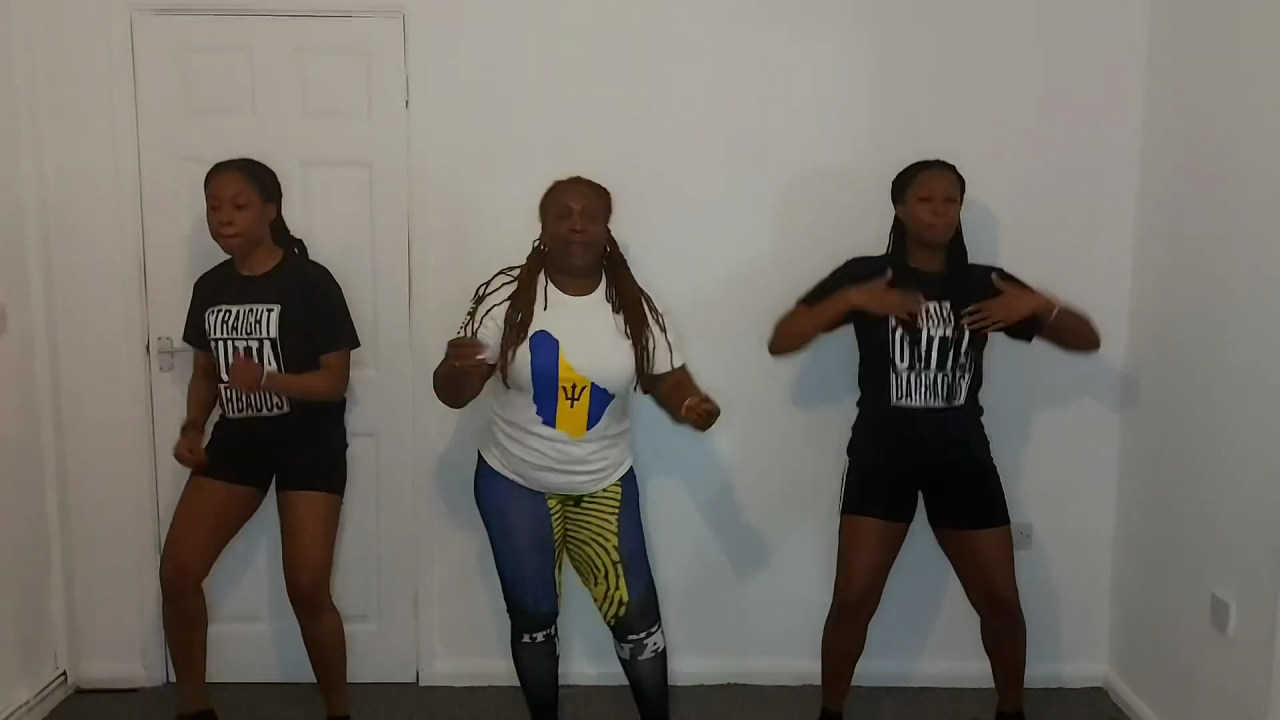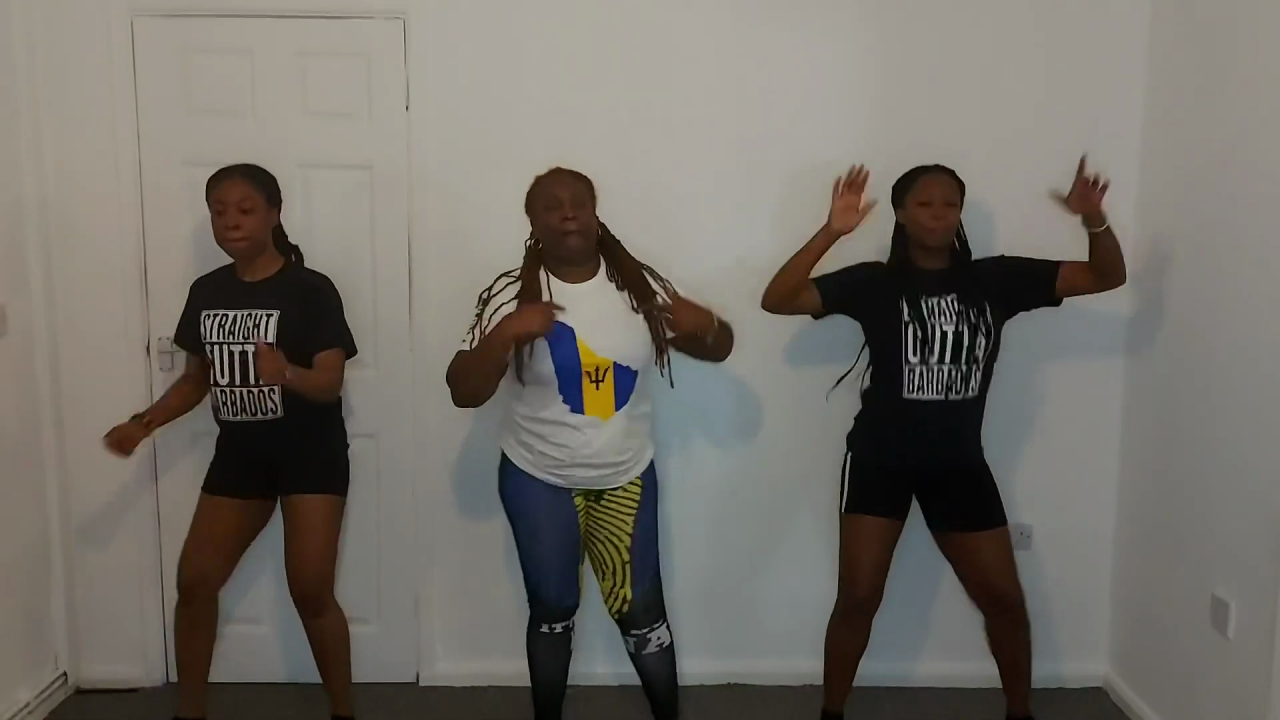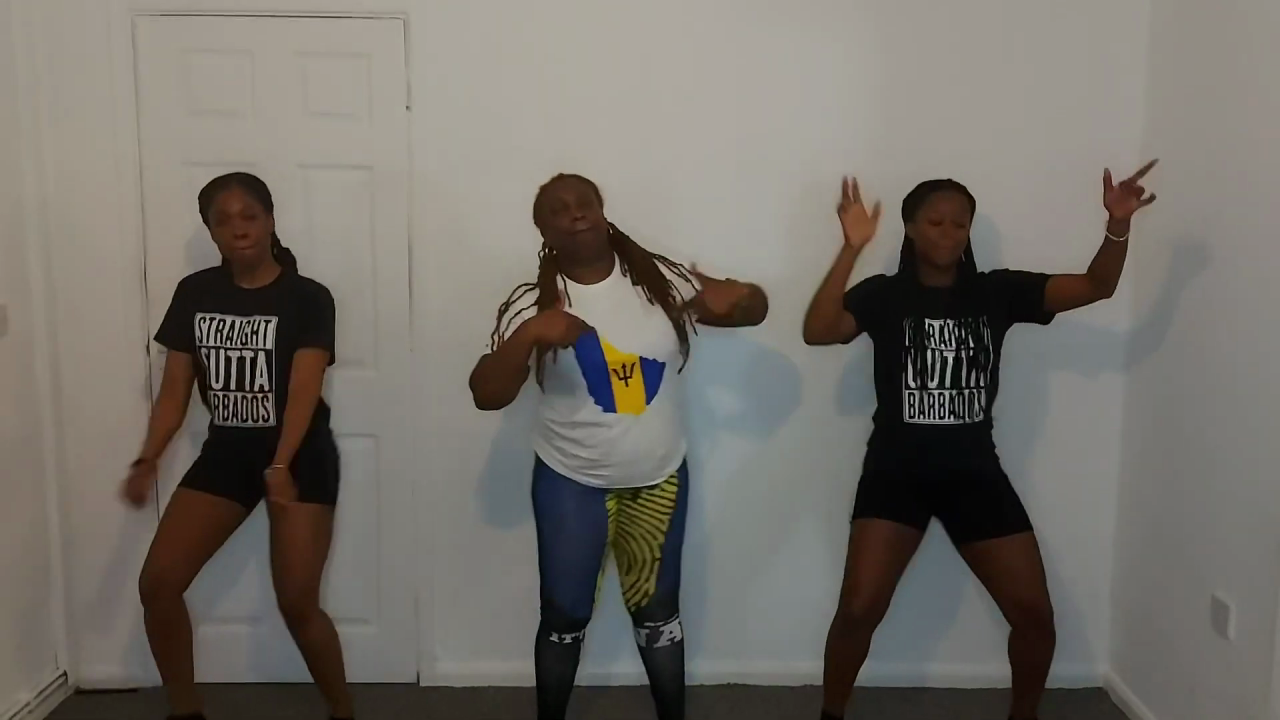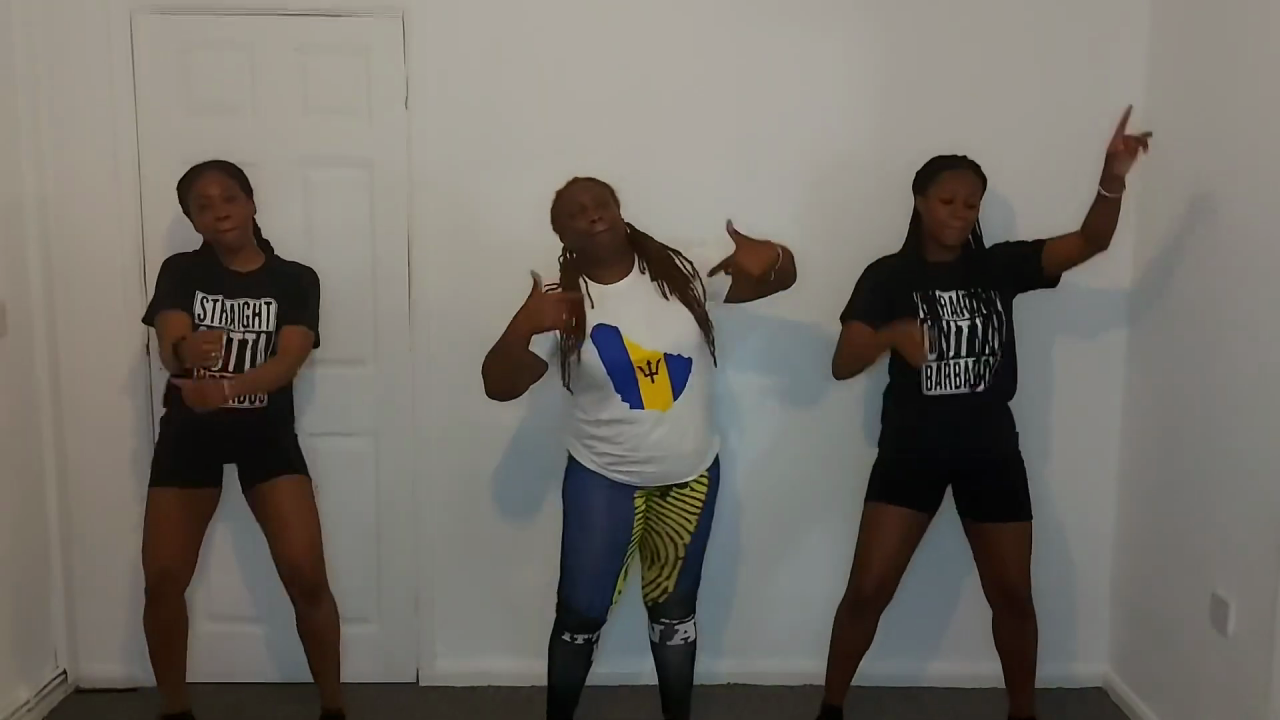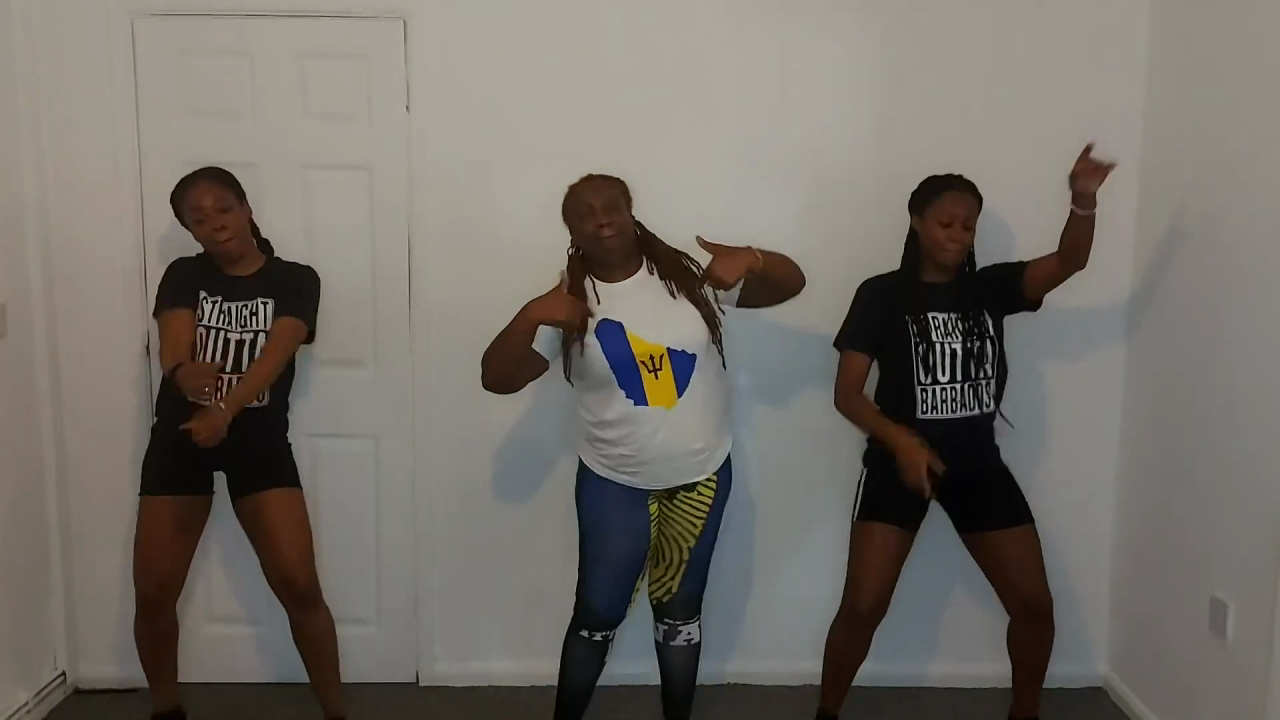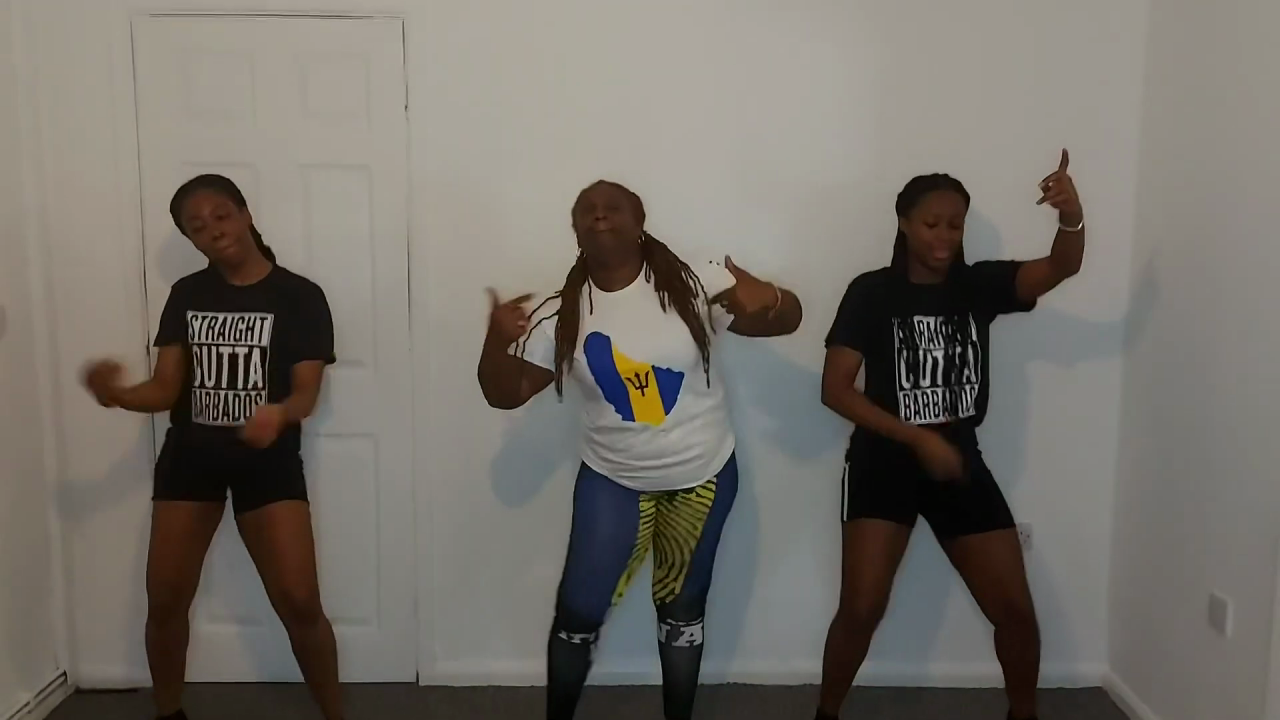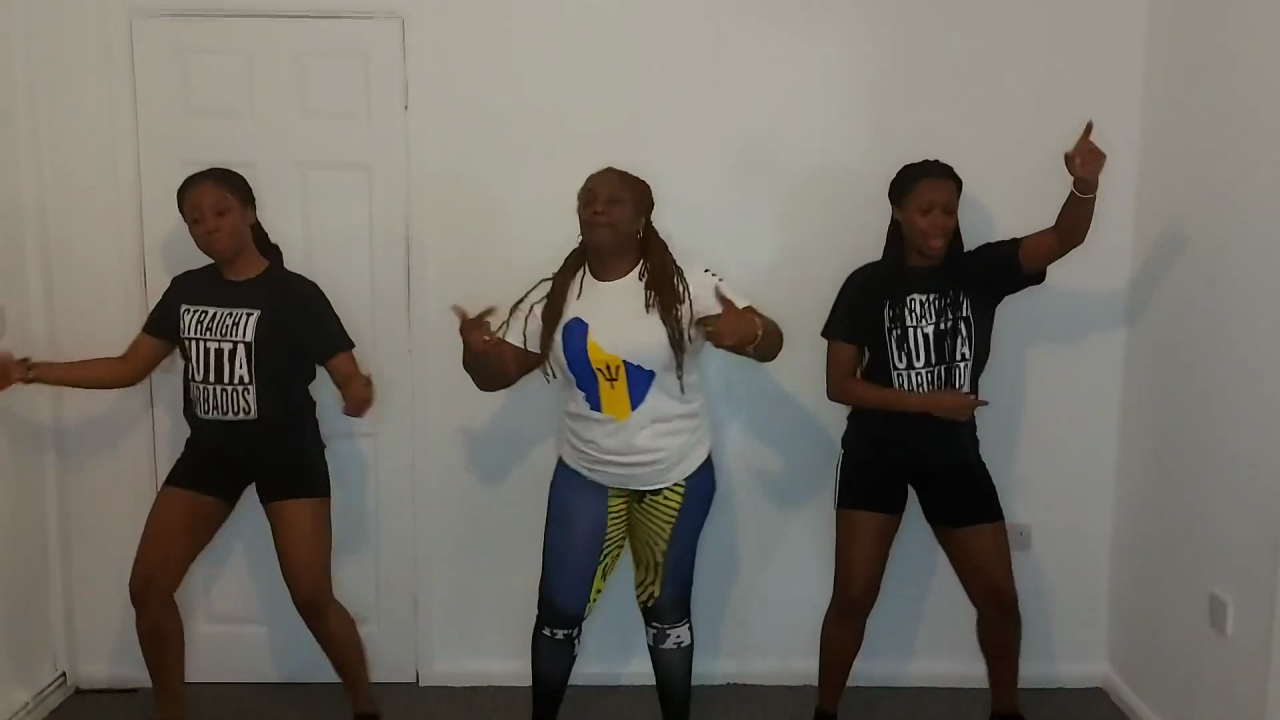
dt=0.2s
person 1, frame 1
left shoulder: (986, 283)
right shoulder: (864, 276)
left elbow: (1086, 340)
right elbow: (781, 341)
left wrist: (1038, 306)
right wrist: (850, 300)
left hip: (962, 458)
right hip: (881, 456)
left knee: (1001, 601)
right knee: (852, 601)
person 1, frame 2
left shoulder: (996, 278)
right shoulder: (873, 281)
left elbow: (1108, 277)
right elbow: (777, 300)
left wrist: (1093, 221)
right wrist: (831, 232)
left hip: (958, 461)
right hip: (881, 456)
left knee: (1004, 600)
right knee: (858, 597)
person 1, frame 3
left shoulder: (998, 291)
right shoulder: (884, 294)
left elbow: (1097, 286)
right elbow: (818, 331)
left wrist: (1118, 225)
right wrist: (852, 248)
left hip: (975, 473)
right hip: (896, 471)
left knee: (1033, 612)
right knee: (858, 610)
person 1, frame 4
left shoulder: (1002, 265)
right shoulder: (888, 277)
left elbow: (1090, 242)
right elbow: (842, 364)
left wrist: (1113, 178)
right wrist: (890, 336)
left hip: (990, 450)
right hip: (910, 449)
left knee: (1013, 597)
right knee: (868, 590)
person 1, frame 5
left shoulder: (991, 287)
right shoulder: (881, 296)
left elbow: (1069, 262)
right elbow: (846, 393)
left wrist: (1083, 199)
right wrist: (899, 441)
left hip: (978, 466)
right hip: (901, 464)
left knee: (1034, 606)
right knee: (861, 609)
person 1, frame 6
left shoulder: (981, 286)
right shoulder: (871, 293)
left elbow: (1063, 267)
right elbow: (836, 389)
left wrist: (1070, 213)
right wrist: (915, 439)
left hip: (960, 465)
right hip: (885, 467)
left knee: (1016, 611)
right knee: (861, 610)
person 1, frame 7
left shoulder: (982, 269)
right shoulder: (868, 283)
left elbow: (1065, 238)
right elbow: (839, 383)
left wrist: (1084, 185)
right wrist: (928, 401)
left hip: (954, 453)
right hip: (876, 453)
left knee: (999, 599)
right knee: (852, 597)
person 2, frame 1
left shoulder: (312, 283)
right shoulder: (210, 288)
left elbow: (335, 379)
right elbow: (204, 372)
left wrist: (268, 381)
right wrist: (192, 427)
left hip: (310, 446)
right hip: (234, 442)
left knee: (308, 592)
right knee: (177, 574)
person 2, frame 2
left shoulder: (311, 290)
right shoulder: (206, 292)
left elbow: (330, 384)
right elbow: (194, 377)
left wrist: (285, 374)
right wrist: (143, 422)
left hip: (310, 449)
right hip: (239, 449)
left knee: (311, 593)
right knee: (195, 582)
person 2, frame 3
left shoulder: (309, 298)
right shoulder: (194, 293)
left elbow: (304, 387)
right elbow: (175, 387)
left wrist: (282, 465)
right wrist: (146, 462)
left hip: (301, 459)
right hip: (225, 453)
left knee: (297, 601)
right knee: (158, 584)
person 2, frame 4
left shoulder: (296, 280)
right shoulder: (180, 272)
left elbow: (288, 360)
right elbow: (174, 347)
left wrist: (229, 387)
right wrist: (192, 351)
left hip: (266, 435)
right hip: (187, 436)
left knee: (307, 577)
right knee: (162, 582)
person 2, frame 5
left shoulder: (296, 281)
right shoulder: (182, 276)
left elbow: (274, 356)
right elbow: (174, 354)
left wrist: (225, 411)
right wrist: (186, 374)
left hip: (259, 442)
right hip: (179, 442)
left knee: (300, 586)
right knee: (153, 592)
person 2, frame 6
left shoulder: (299, 296)
right shoulder: (186, 294)
left elbow: (306, 393)
right elbow: (164, 390)
left wrist: (278, 415)
right wrist: (112, 391)
left hip: (269, 458)
right hip: (187, 458)
left knee: (299, 601)
right knee: (165, 599)
person 2, frame 7
left shoulder: (296, 294)
right shoulder: (186, 290)
left elbow: (347, 374)
right elbow: (129, 368)
left wrist: (360, 391)
left hip: (287, 452)
right hip: (210, 451)
left knee: (312, 596)
right knee: (147, 585)
person 3, frame 1
left shoulder: (633, 307)
right shoulder: (507, 295)
left elbow: (672, 386)
right elbow: (457, 394)
left wrist: (695, 406)
right wrist: (455, 368)
left hip: (604, 486)
right hip: (514, 484)
left knee: (635, 615)
right knee: (533, 618)
person 3, frame 2
left shoulder: (640, 285)
right shoulder: (512, 295)
left elbow: (717, 347)
right elbow: (464, 393)
left wrist: (703, 325)
right wrist: (503, 336)
left hip: (626, 479)
right hip: (538, 480)
left knee: (641, 610)
right knee: (553, 610)
person 3, frame 3
left shoulder: (660, 278)
right shoulder: (534, 304)
left elbow: (755, 309)
right elbow: (487, 395)
left wrist: (735, 296)
right wrist: (529, 336)
left hip: (659, 477)
right hip: (571, 482)
left knee: (655, 608)
right knee: (565, 614)
person 3, frame 4
left shoulder: (681, 274)
right shoulder: (559, 304)
left elbow: (780, 275)
right elbow: (499, 386)
left wrist: (767, 256)
right wrist: (525, 325)
left hip: (689, 475)
right hip: (603, 479)
left knee: (673, 606)
right knee: (581, 612)
person 3, frame 5
left shoulder: (690, 275)
right shoulder: (567, 305)
left elbow: (790, 281)
right elbow: (498, 379)
left wrist: (751, 261)
right wrist: (528, 317)
left hip: (701, 475)
right hip: (614, 482)
left knee: (678, 607)
right knee: (597, 613)
person 3, frame 6
left shoulder: (693, 285)
right shoulder: (562, 313)
left elbow: (787, 319)
right elbow: (504, 393)
left wrist: (766, 298)
right wrist: (497, 338)
left hip: (703, 476)
right hip: (613, 482)
left knee: (681, 607)
right knee: (578, 611)
person 3, frame 7
left shoulder: (683, 286)
right shoulder: (553, 298)
left elbow: (769, 344)
right elbow: (496, 374)
left wrist: (748, 330)
right wrist: (475, 345)
left hip: (676, 477)
right hip: (587, 477)
left knee: (665, 608)
right knee: (560, 609)
